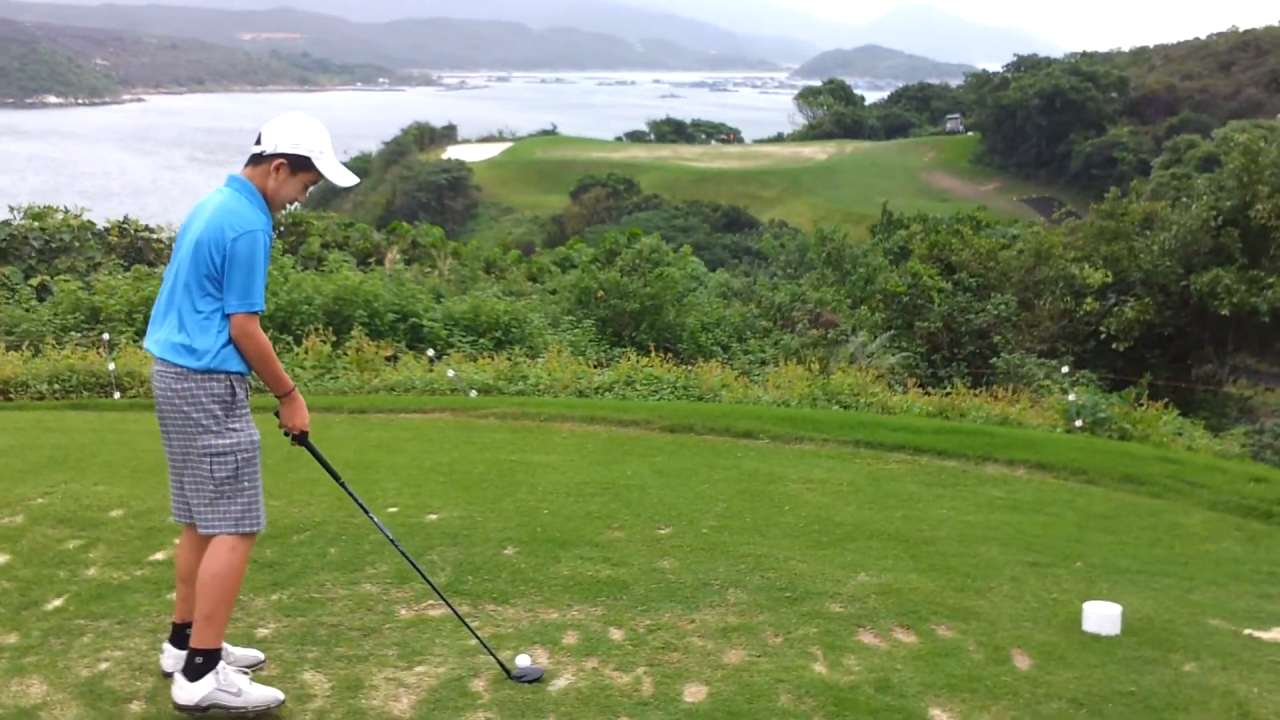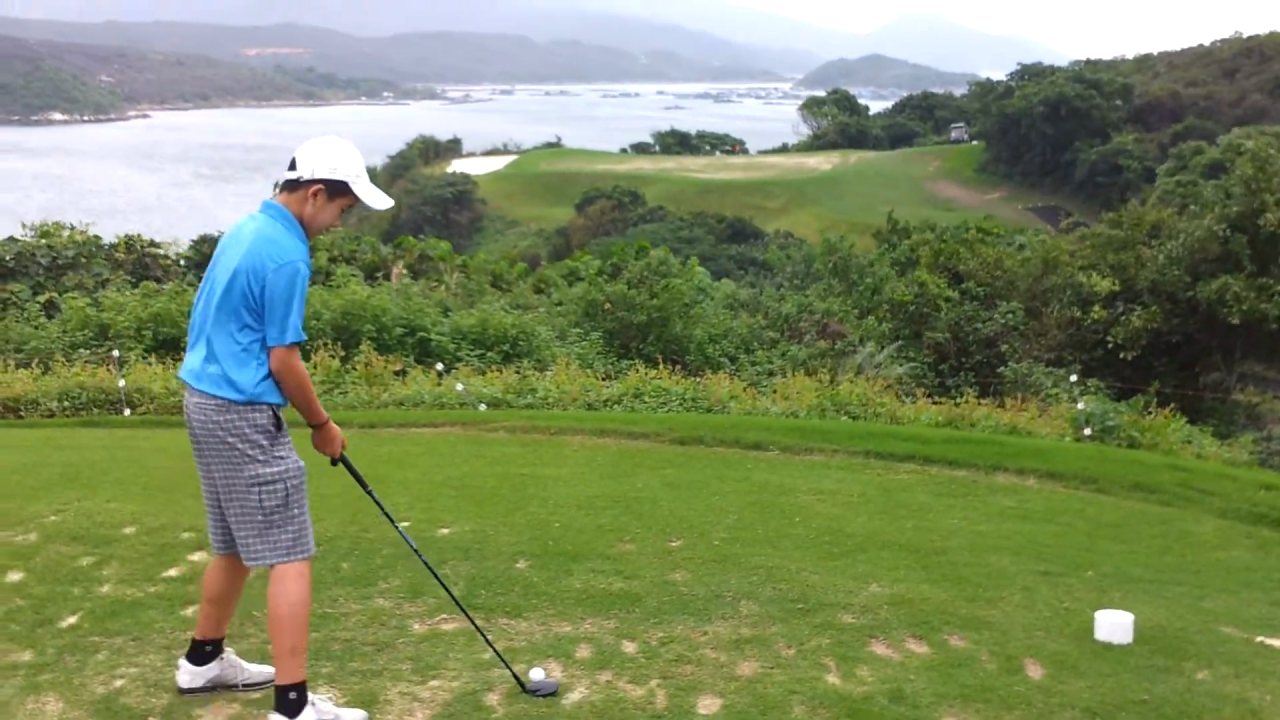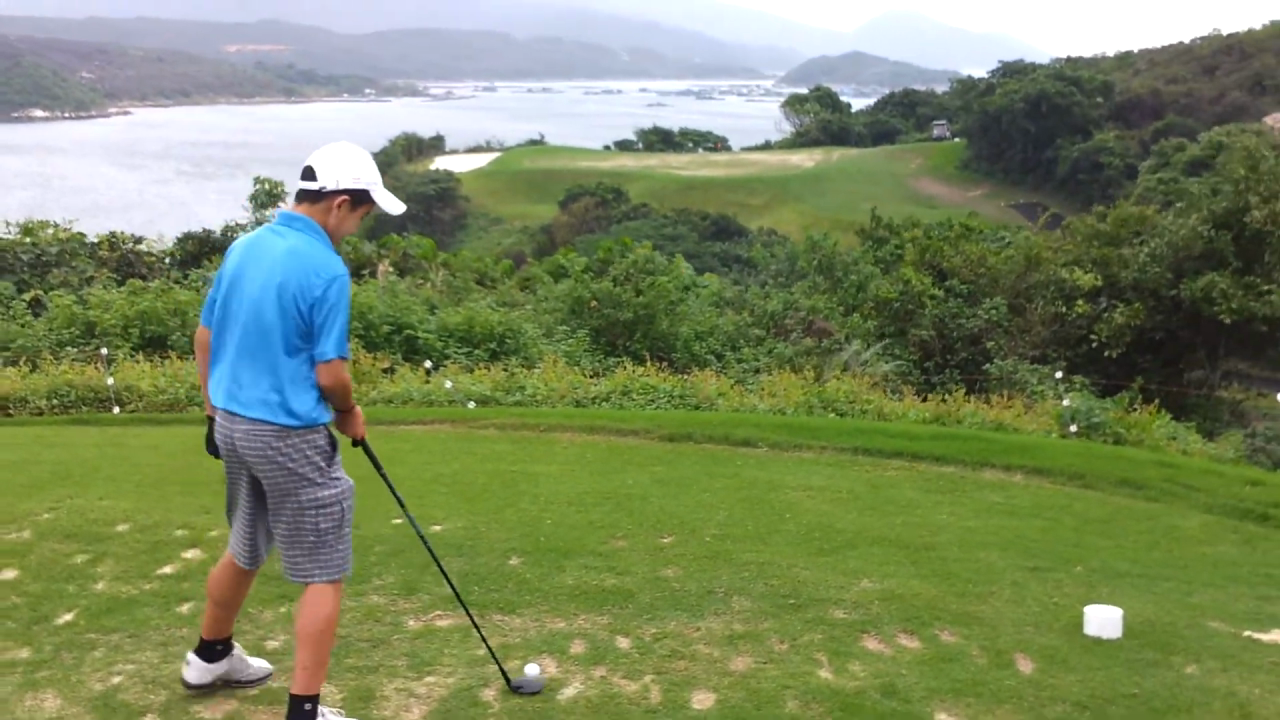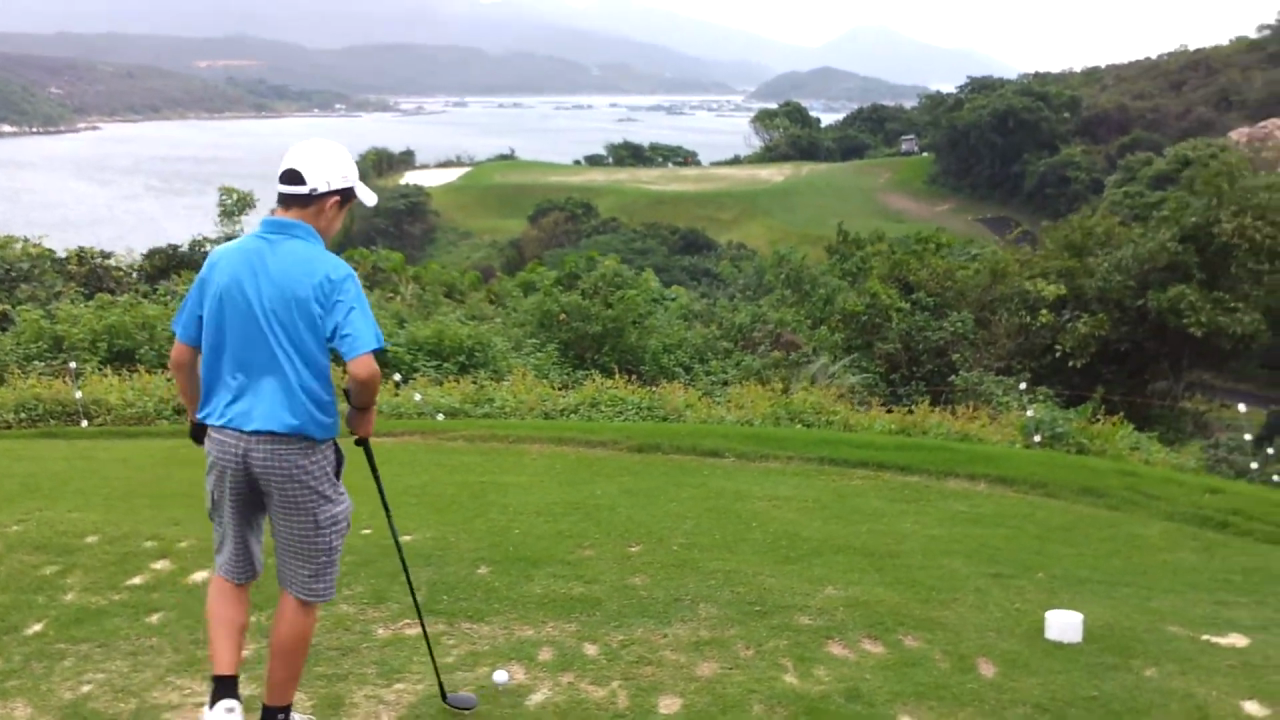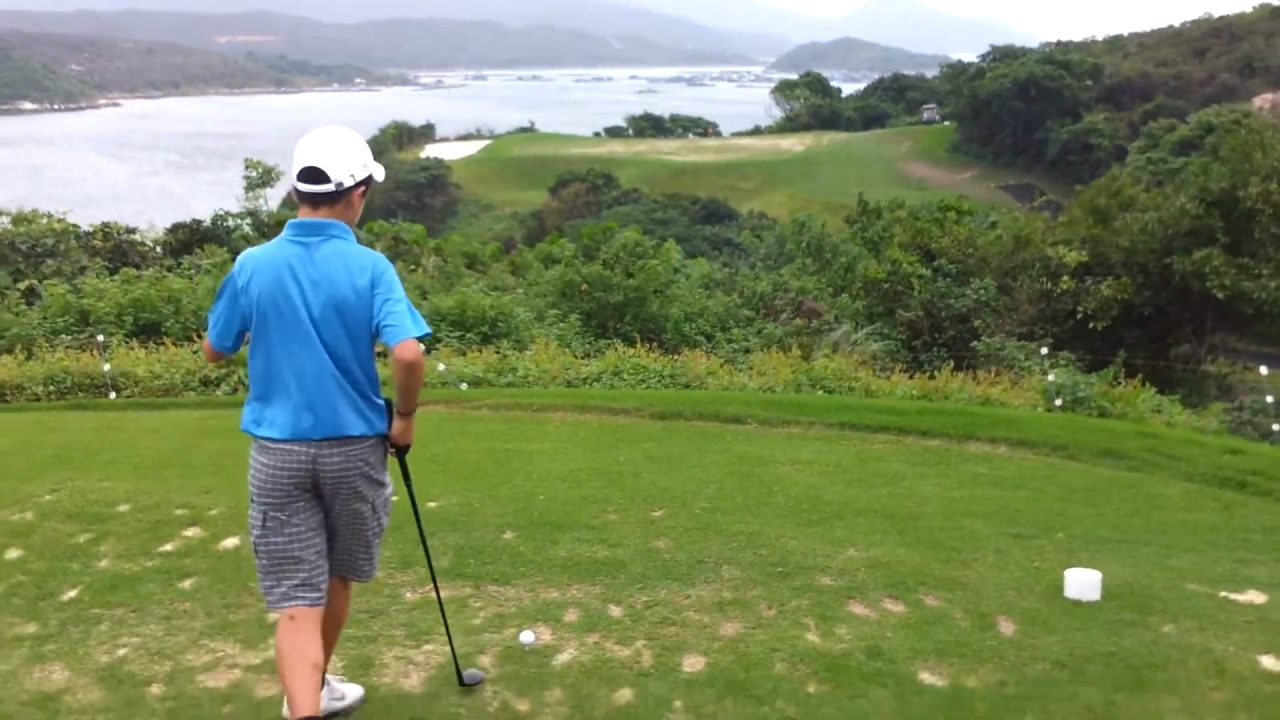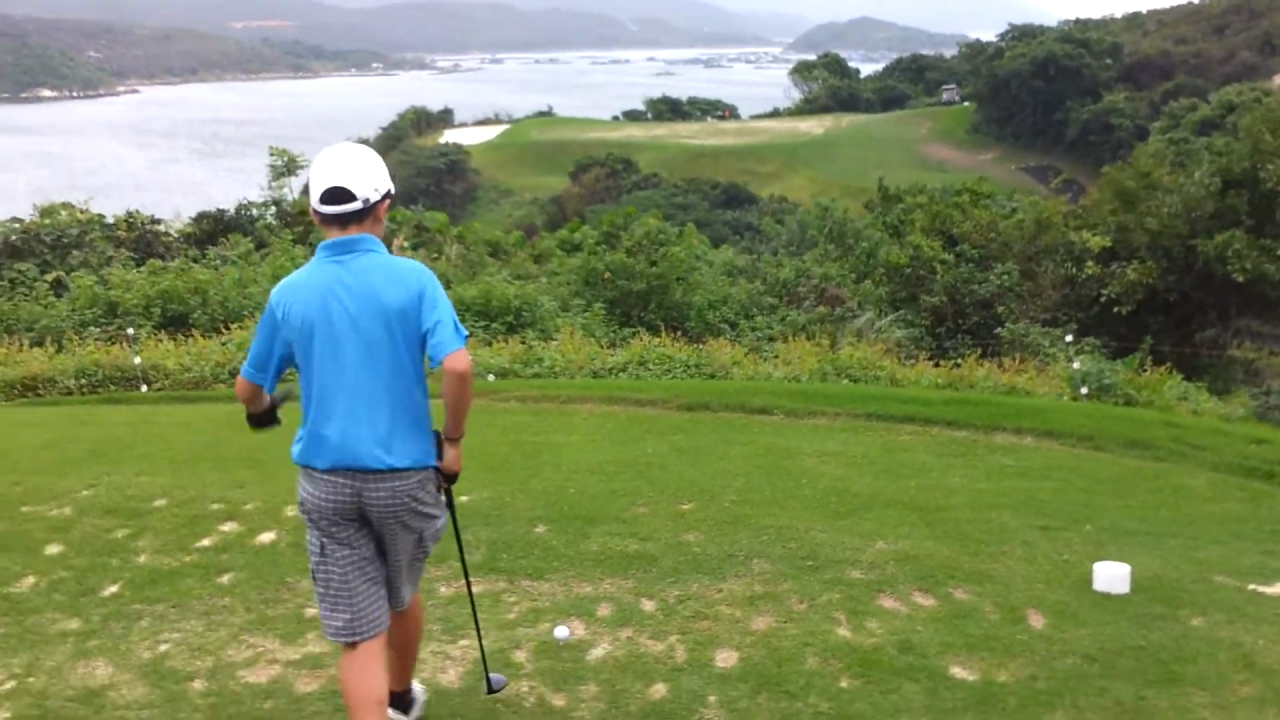
dt=0.2s
person 1, frame 1
left shoulder: (214, 204)
right shoulder: (247, 223)
right elbow: (243, 329)
right wrist: (289, 396)
left hip: (177, 374)
right hip: (207, 385)
left knee: (203, 520)
right knee: (234, 526)
left ankle: (186, 641)
right ankle: (201, 670)
person 1, frame 2
left shoulder: (244, 231)
right shoulder: (286, 254)
right elbow: (282, 360)
right wrist: (322, 424)
left hip: (206, 402)
right hip: (244, 414)
left knee: (234, 544)
right knee: (288, 556)
left ankle: (204, 658)
person 1, frame 3
left shoulder: (246, 245)
right shoulder: (326, 269)
left elbow: (206, 338)
right elbow: (330, 374)
left wrist: (218, 415)
right wrist: (350, 415)
left hip: (233, 424)
right hip: (290, 436)
left knee: (248, 546)
right knee: (323, 575)
left ankle: (211, 655)
person 1, frame 4
left shoulder: (221, 260)
right shoulder: (332, 273)
left elbow: (182, 356)
right elbow: (363, 369)
left wrist: (198, 415)
right wrist: (364, 411)
left hip: (226, 440)
right hip: (299, 448)
left knee: (231, 571)
right knee: (304, 588)
person 1, frame 5
left shoulder: (251, 266)
right shoulder: (370, 268)
left elbow: (213, 351)
right elbow: (409, 356)
right wrist: (405, 414)
left hip: (277, 451)
right hip: (353, 448)
left knee: (294, 600)
right knee: (337, 575)
person 1, frame 6
left shoulder: (289, 294)
right shoulder: (413, 279)
left elbow: (247, 389)
right elbow: (458, 367)
left wrist: (262, 410)
right wrist: (453, 440)
left hip: (326, 481)
right hip: (406, 475)
left knee: (360, 631)
right knee: (402, 594)
